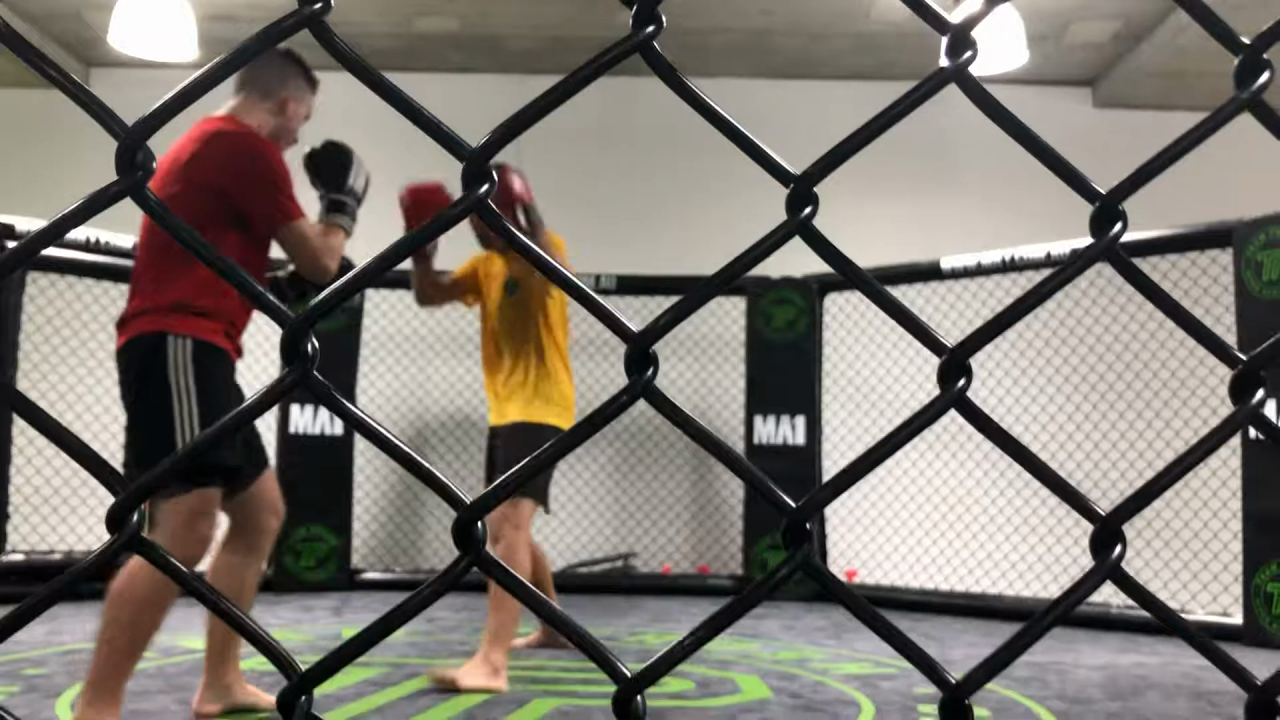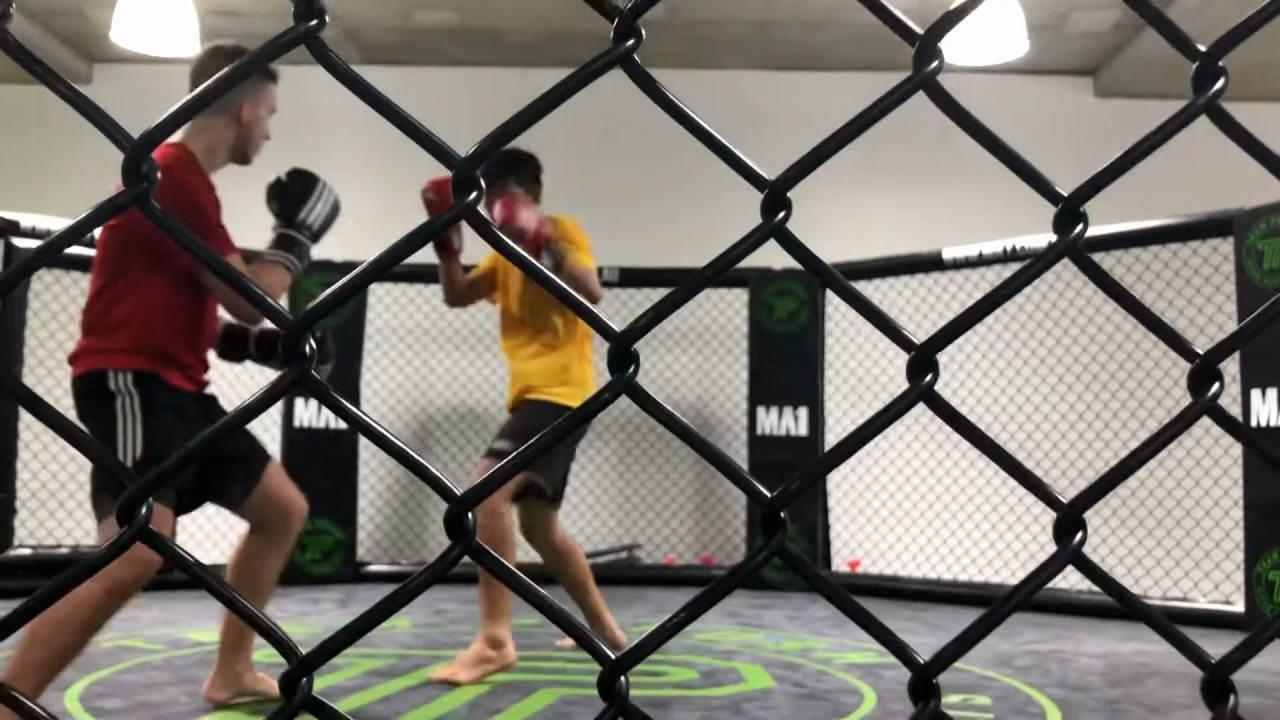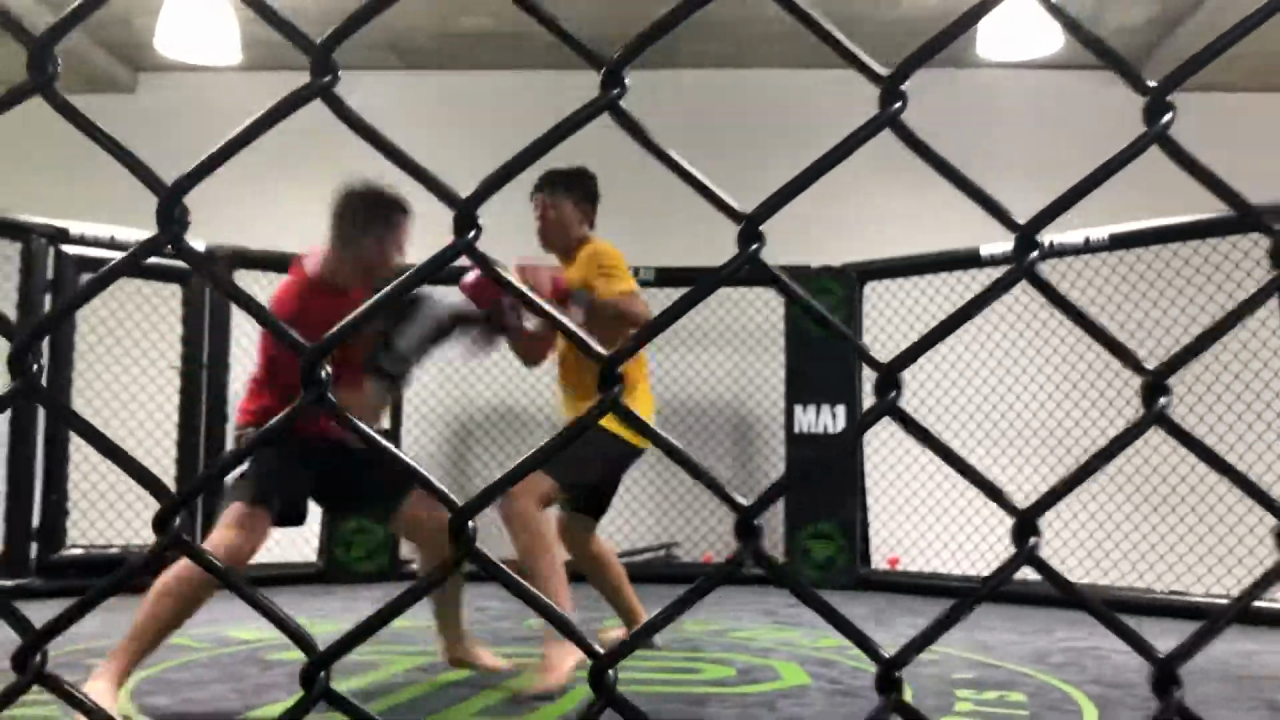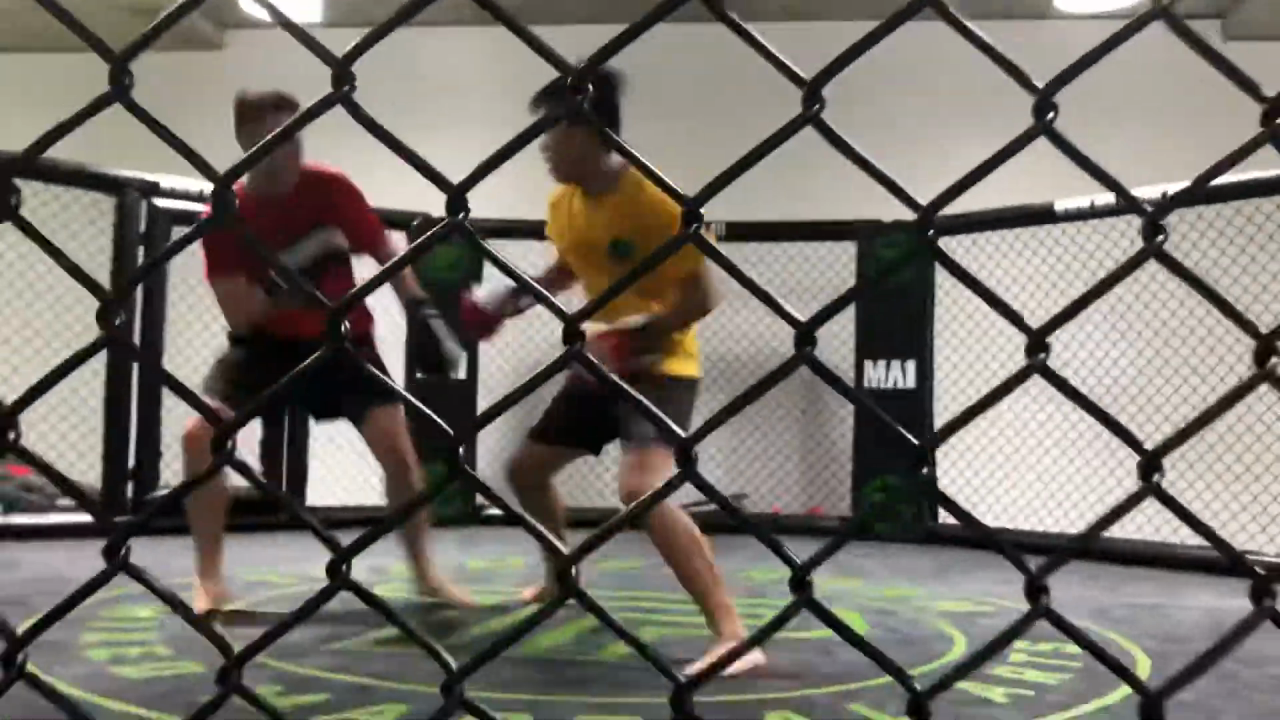
dt=0.5s
person 1, frame 1
left shoulder: (212, 146)
right shoulder: (242, 146)
right elbow: (318, 262)
right wrist: (341, 198)
left hip: (198, 354)
right hip: (177, 349)
left knee: (262, 513)
right knee: (185, 525)
person 1, frame 2
left shoulder: (185, 179)
right shoulder: (173, 176)
right elbow: (250, 301)
left wrist: (252, 345)
right wrist: (297, 231)
left hip: (177, 385)
right hip: (129, 381)
left knee: (284, 508)
right knee: (139, 552)
person 1, frame 3
left shoulder: (343, 257)
right shoulder: (301, 308)
right elbow: (356, 419)
left wrist: (447, 315)
right wrist: (399, 353)
left hip: (344, 417)
right hip: (279, 433)
left knee: (438, 522)
right knee: (228, 549)
left ankle: (454, 639)
right ankle: (109, 673)
person 1, frame 4
left shoulder: (331, 190)
right shoulder: (224, 218)
left elbow: (385, 255)
right elbow: (241, 315)
left wrist: (426, 313)
right wrist: (291, 271)
left hip: (341, 336)
right hip: (265, 338)
left knee: (394, 444)
right knee: (199, 435)
left ankle: (424, 571)
right ankle: (209, 578)
person 2, frame 1
left shoulder: (543, 245)
right shoulder: (483, 264)
left elbow: (561, 277)
right elbow: (428, 293)
left wrist: (528, 219)
right wrist: (420, 236)
left hip: (541, 412)
right hip: (507, 413)
left knee: (508, 520)
right knee: (510, 527)
left ankle: (491, 663)
right ankle: (554, 625)
person 2, frame 2
left shoulder: (562, 232)
right shoulder: (503, 253)
left elbow: (591, 290)
right elbow: (457, 295)
left wrist: (543, 244)
right wrist: (445, 237)
left hip: (556, 393)
right hip: (533, 395)
left knee: (489, 491)
right knee: (538, 521)
left ankle: (493, 640)
right ankle: (604, 628)
person 2, frame 3
left shoulder: (598, 259)
right shoulder: (558, 270)
left elbow: (634, 313)
right elbow: (531, 354)
left wrist: (571, 295)
left hip: (615, 416)
right hip: (597, 417)
left knee: (518, 497)
right knee: (575, 529)
left ankle: (563, 643)
right ankle: (637, 627)
person 2, frame 4
left shoulder: (655, 204)
right shoulder: (565, 204)
left elbow: (700, 295)
left wrist: (640, 333)
right wrist: (500, 306)
left hip: (659, 366)
right hip: (600, 364)
left knee: (642, 489)
right knee: (525, 467)
left ankle: (730, 632)
right ankle: (563, 578)
